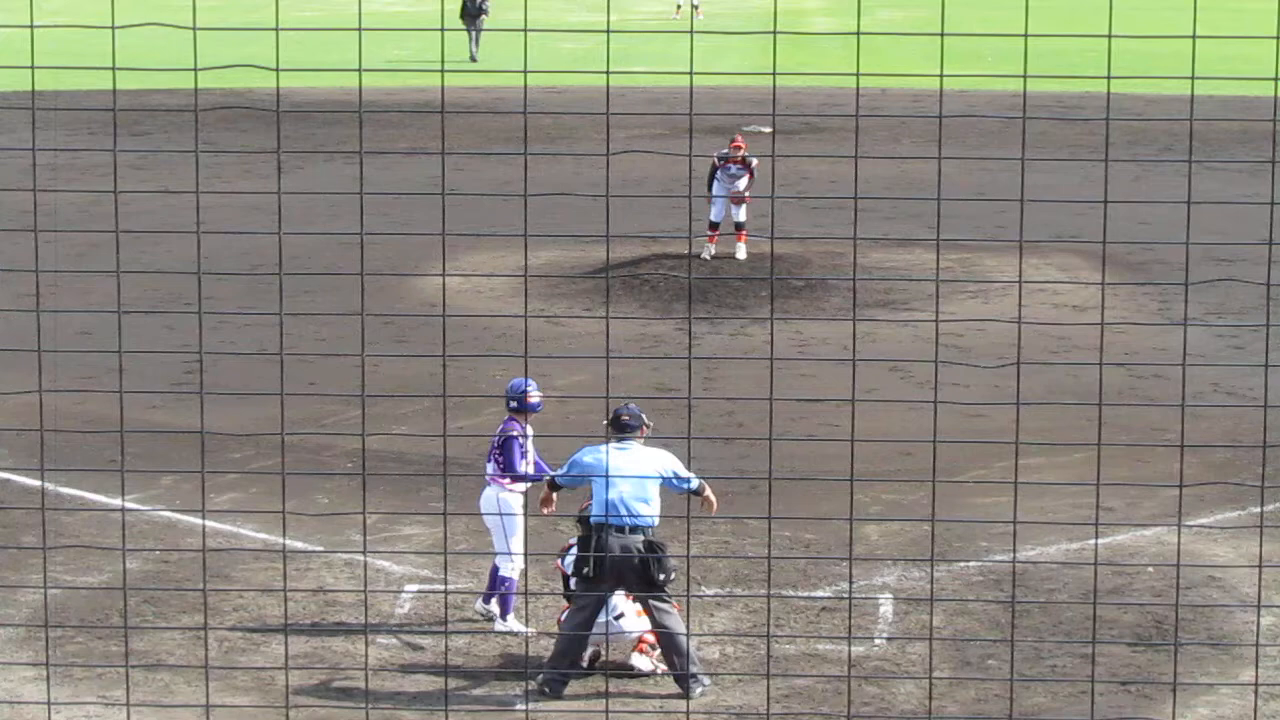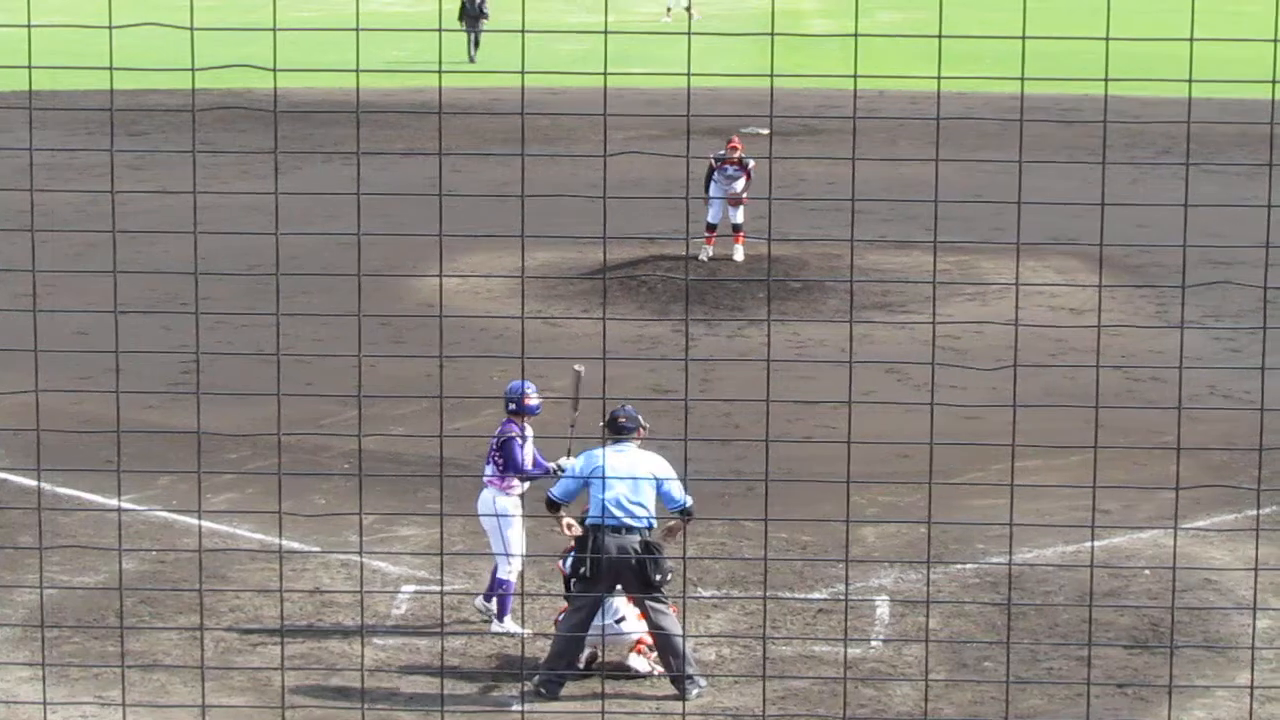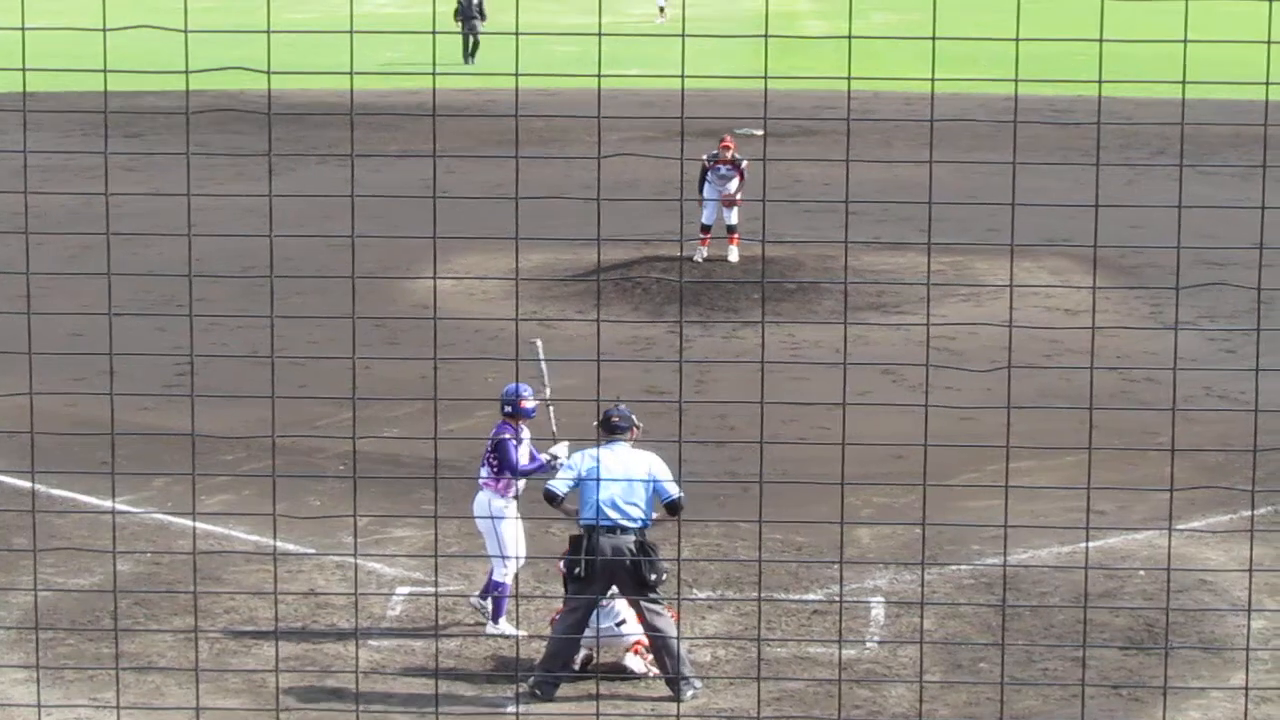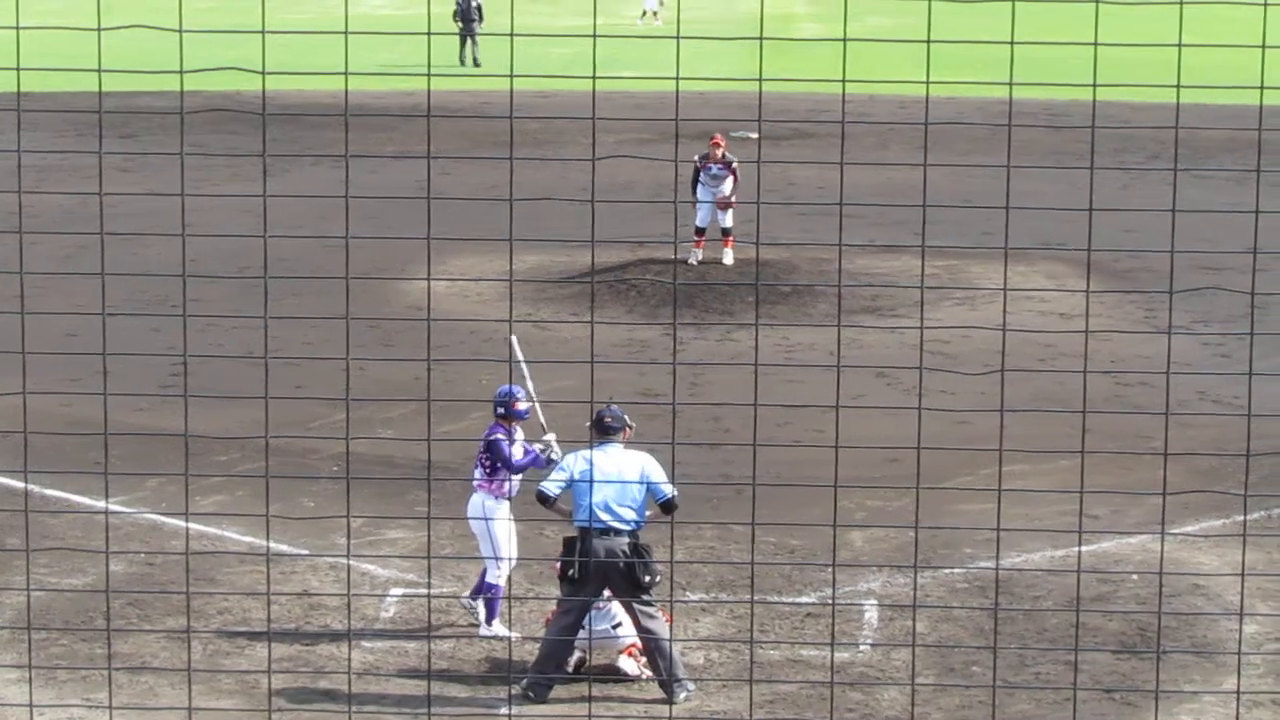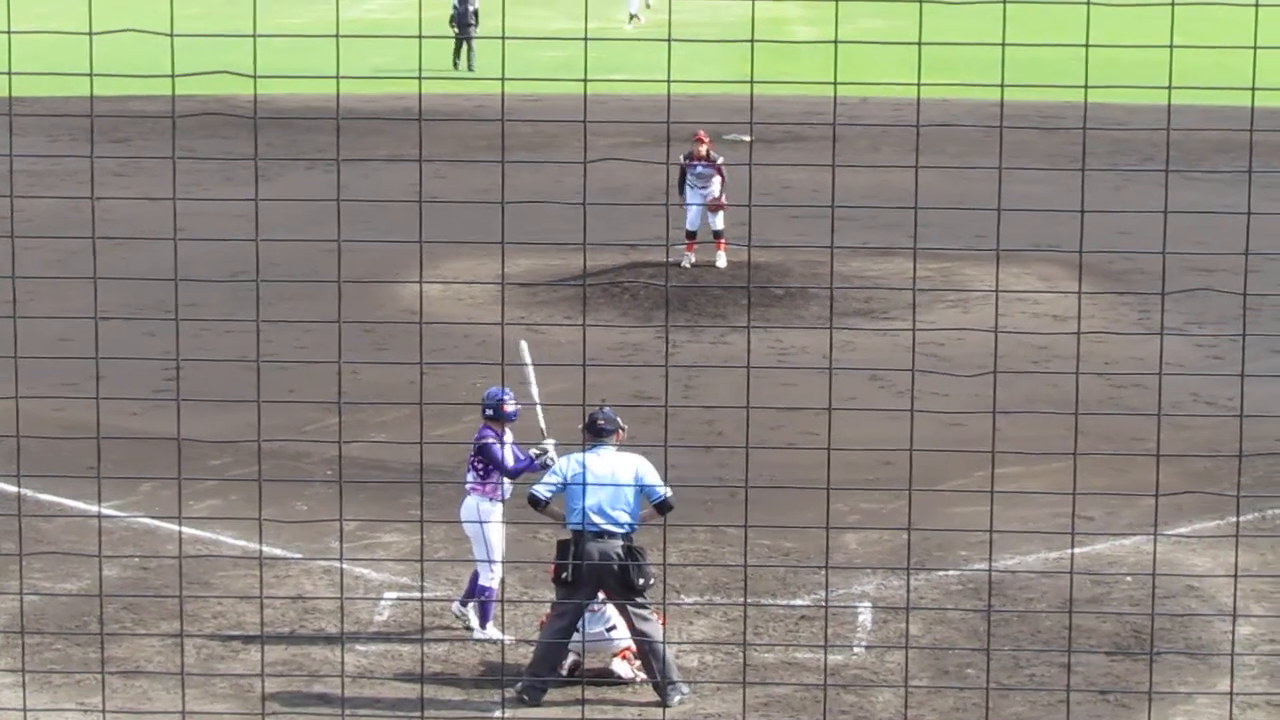
dt=0.2s
person 1, frame 1
left shoulder: (591, 455)
right shoulder: (659, 457)
left elbow: (555, 482)
right elbow: (693, 486)
left wrist: (547, 495)
right wrist: (706, 493)
left hip: (602, 544)
right hip: (640, 546)
left knee: (580, 614)
right knee: (664, 613)
left ankle: (553, 681)
right ankle: (692, 680)
person 1, frame 2
left shoulder: (589, 458)
right shoulder: (654, 461)
left elbow: (554, 500)
right elbow: (684, 509)
left wrist: (564, 520)
right wrist: (675, 526)
left hip: (598, 545)
right hip: (637, 545)
left knee: (576, 614)
right knee: (660, 614)
left ankle: (549, 681)
right ankle: (688, 681)
person 1, frame 3
left shoulder: (583, 458)
right shoulder: (649, 460)
left elbow: (552, 494)
right elbow: (675, 504)
left wrist: (576, 514)
left hip: (593, 545)
right hip: (632, 546)
left knee: (572, 615)
right knee: (655, 615)
left ankle: (545, 682)
right ankle: (683, 682)
person 1, frame 4
left shoulder: (576, 459)
right shoulder: (642, 460)
left elbow: (544, 495)
right elbow: (670, 503)
left wrist: (571, 514)
left hip: (586, 547)
right hip: (625, 548)
left knee: (566, 617)
right knee: (649, 617)
left ankle: (538, 684)
right ankle: (676, 685)
person 1, frame 5
left shoulder: (569, 463)
right shoulder: (635, 463)
left elbow: (536, 498)
right elbow: (665, 503)
left wrist: (564, 517)
right wrist: (636, 518)
left hip: (580, 551)
right hip: (619, 551)
left knee: (559, 620)
right knee: (643, 620)
left ankle: (532, 687)
right ankle: (671, 687)
person 2, frame 1
left shoulder: (523, 427)
right shoulder: (512, 431)
left elbow: (533, 460)
right elbow: (515, 474)
left wrist: (555, 474)
right wrist: (549, 477)
left hip: (509, 498)
right hip: (502, 499)
left knee: (506, 555)
right knee: (513, 559)
left ankle: (487, 602)
right ankle: (505, 619)
person 2, frame 2
left shoulder: (524, 430)
right shoulder: (509, 433)
left elbow: (536, 461)
right elbow: (522, 472)
left wrist: (559, 466)
right wrist: (555, 466)
left hip: (509, 501)
right hip: (498, 502)
left knee: (512, 557)
right knee: (510, 561)
left ankle: (487, 600)
right ankle: (501, 621)
person 2, frame 3
left shoulder: (521, 431)
right shoulder: (504, 435)
left elbow: (534, 462)
right elbow: (517, 470)
left wrist: (554, 460)
right wrist: (547, 456)
left hip: (506, 503)
right hip: (494, 504)
left knee: (516, 558)
right knee: (506, 564)
left ankle: (483, 597)
right ankle: (497, 623)
person 2, frame 4
left shoulder: (514, 432)
right shoulder: (496, 436)
left elbow: (532, 460)
right elbow: (515, 467)
left wrist: (549, 456)
right wrist: (540, 447)
left hip: (499, 504)
right hip: (487, 505)
left knee: (507, 560)
right knee: (499, 566)
left ankle: (474, 599)
right ankle: (490, 625)
person 2, frame 5
left shoulder: (503, 434)
right shoulder: (486, 439)
left elbow: (520, 463)
right elbow: (509, 470)
left wrist: (543, 455)
right wrist: (537, 453)
left hip: (490, 506)
right hip: (481, 507)
left knee: (488, 563)
right knee: (493, 568)
left ankle: (464, 606)
right ankle: (485, 627)
